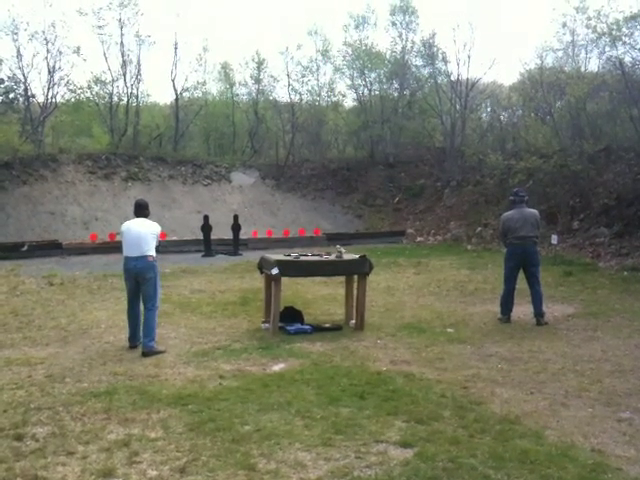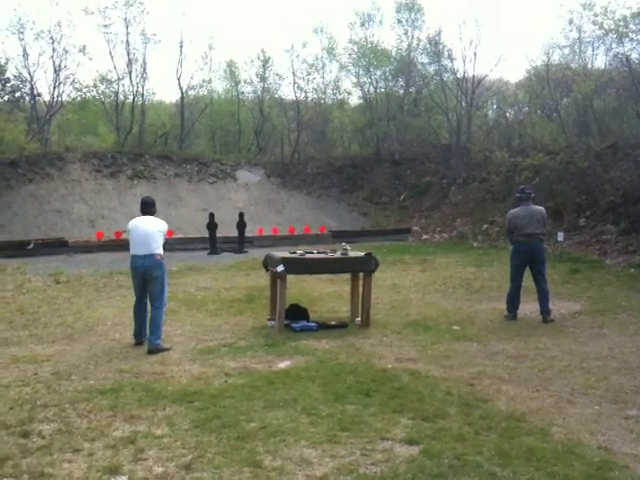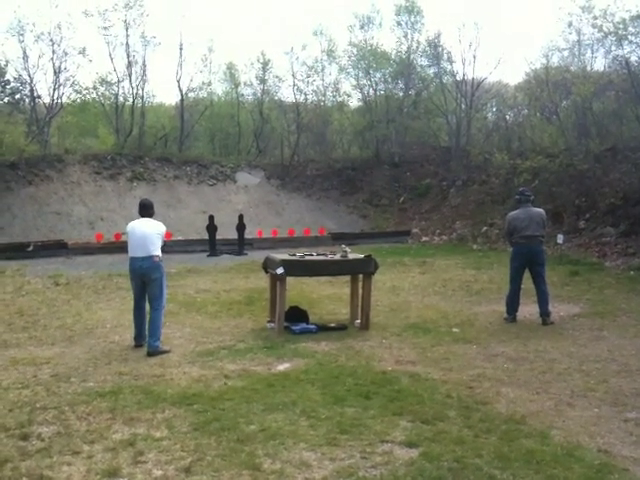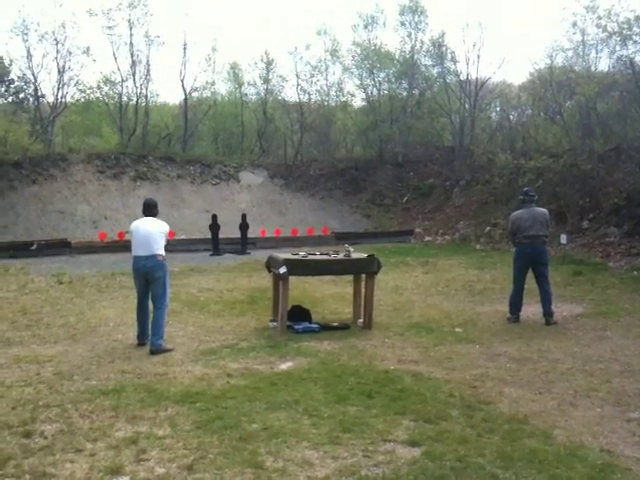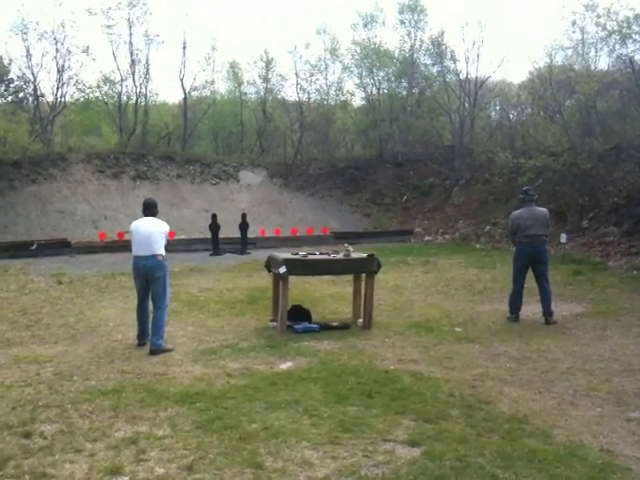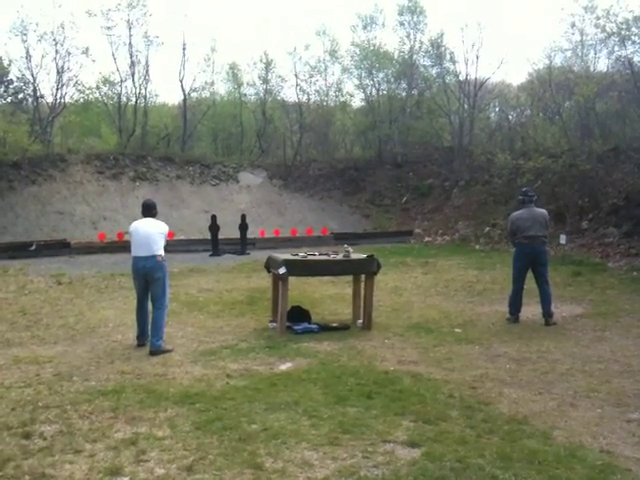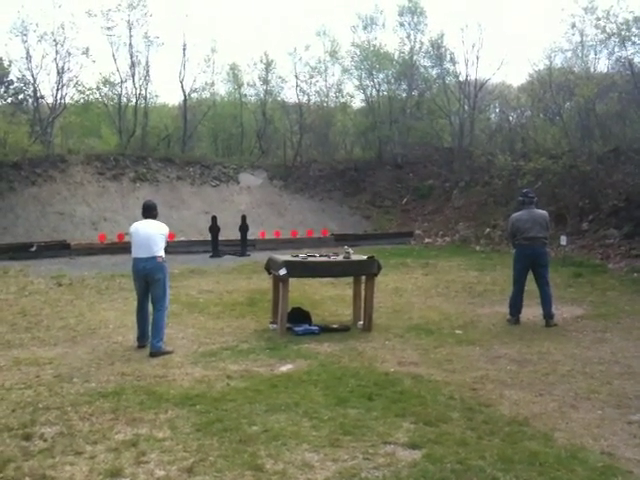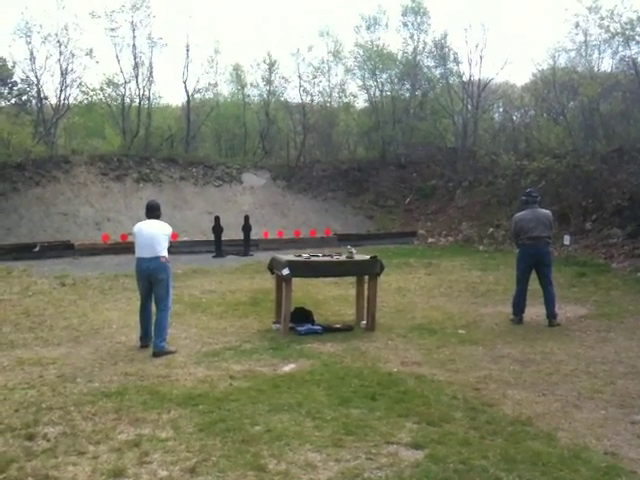
dt=0.4s
person 1, frame 1
left shoulder: (125, 226)
right shoulder: (154, 227)
left elbow: (125, 244)
left hip: (129, 264)
right hip: (147, 264)
left knee: (132, 303)
right knee: (151, 305)
left ankle: (134, 340)
right ankle: (148, 345)
person 1, frame 2
left shoulder: (132, 224)
right shoulder: (161, 224)
left elbow: (132, 242)
left hip: (136, 262)
right hip: (154, 262)
left knee: (140, 300)
right knee: (158, 303)
left ankle: (139, 336)
right ankle: (154, 343)
person 1, frame 3
left shoulder: (130, 226)
right shoulder: (159, 226)
left elbow: (131, 245)
left hip: (134, 264)
right hip: (153, 264)
left knee: (138, 303)
right knee: (157, 305)
left ankle: (139, 339)
right ankle: (154, 345)
person 1, frame 4
left shoulder: (134, 226)
right shoulder: (163, 226)
left elbow: (134, 244)
left hip: (138, 263)
right hip: (156, 263)
left knee: (142, 301)
right knee: (160, 304)
left ankle: (142, 337)
right ankle: (156, 344)
person 1, frame 5
left shoulder: (134, 225)
right shoulder: (163, 226)
left elbow: (134, 244)
left hip: (138, 263)
right hip: (156, 262)
left knee: (142, 301)
right knee: (160, 304)
left ankle: (142, 337)
right ankle: (156, 344)
person 1, frame 6
left shoulder: (133, 226)
right shoulder: (162, 226)
left elbow: (133, 244)
left hip: (137, 264)
right hip: (156, 263)
left knee: (141, 302)
right knee: (159, 304)
left ankle: (142, 338)
right ankle: (156, 344)
person 1, frame 7
left shoulder: (134, 228)
right shoulder: (163, 228)
left elbow: (134, 245)
left hip: (138, 265)
right hip: (156, 265)
left knee: (142, 303)
right knee: (160, 306)
left ankle: (142, 339)
right ankle: (156, 346)
person 1, frame 8
left shoulder: (137, 228)
right shoulder: (166, 228)
left elbow: (138, 246)
left hip: (141, 265)
right hip: (160, 264)
left knee: (145, 303)
right knee: (163, 306)
left ankle: (145, 339)
right ankle: (159, 346)
person 2, frame 1
left shoulder: (505, 217)
right shoulder: (535, 214)
left elbow: (502, 237)
right elbow: (538, 232)
left hip: (513, 251)
right hip: (531, 250)
left knee: (509, 284)
right knee: (535, 284)
left ankle: (505, 315)
right ankle: (539, 317)
person 2, frame 2
left shoulder: (512, 214)
right shoulder: (541, 211)
left elbow: (508, 234)
right elbow: (544, 229)
left hip: (519, 248)
right hip: (537, 247)
left knee: (515, 282)
right knee: (541, 282)
left ankle: (511, 312)
right ankle: (546, 314)
person 2, frame 3
left shoulder: (511, 216)
right shoulder: (541, 213)
left elbow: (508, 236)
right elbow: (544, 231)
left hip: (519, 250)
right hip: (537, 249)
left knee: (515, 284)
right knee: (541, 284)
left ankle: (511, 314)
right ankle: (545, 316)
person 2, frame 4
left shoulder: (515, 216)
right shoulder: (545, 213)
left elbow: (511, 236)
right elbow: (547, 231)
left hip: (522, 250)
right hip: (540, 249)
left knee: (518, 283)
right knee: (544, 284)
left ankle: (514, 314)
right ankle: (548, 316)
person 2, frame 5
left shoulder: (515, 215)
right shoulder: (545, 213)
left elbow: (511, 235)
right elbow: (548, 231)
left hip: (522, 249)
right hip: (540, 248)
left knee: (518, 283)
right knee: (544, 283)
left ankle: (514, 314)
right ankle: (548, 316)
person 2, frame 6
left shoulder: (514, 217)
right shoulder: (544, 214)
left elbow: (511, 236)
right elbow: (547, 232)
left hip: (522, 250)
right hip: (540, 249)
left knee: (518, 284)
right knee: (543, 284)
left ankle: (513, 315)
right ankle: (548, 317)
person 2, frame 7
left shoulder: (514, 218)
right shoulder: (544, 215)
left elbow: (511, 238)
right elbow: (548, 233)
left hip: (522, 251)
right hip: (540, 250)
left knee: (518, 285)
right knee: (544, 285)
left ankle: (514, 316)
right ankle: (549, 318)
person 2, frame 8
left shoulder: (518, 217)
right shoulder: (548, 215)
left elbow: (515, 237)
right elbow: (551, 233)
left hip: (526, 251)
right hip: (544, 250)
left knee: (521, 285)
right knee: (547, 285)
left ankle: (517, 316)
right ankle: (552, 318)
